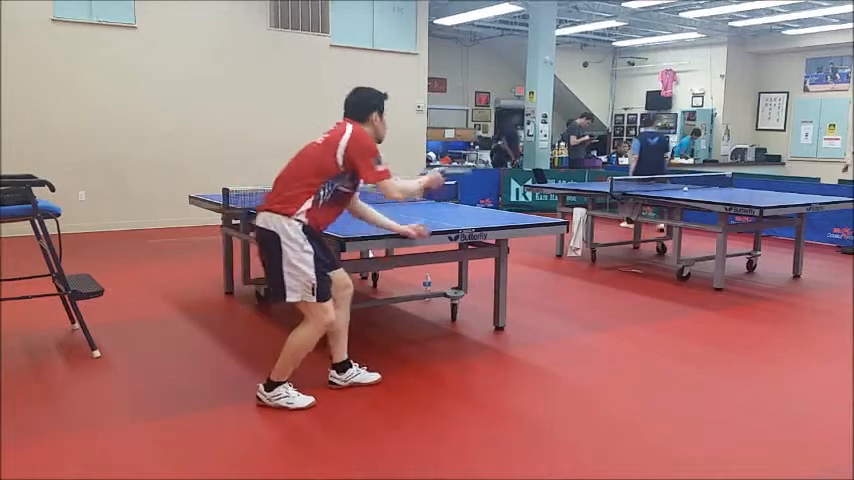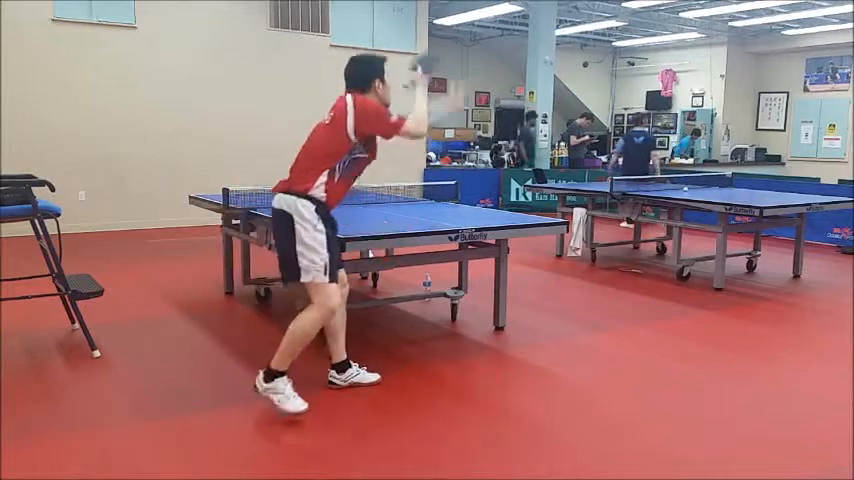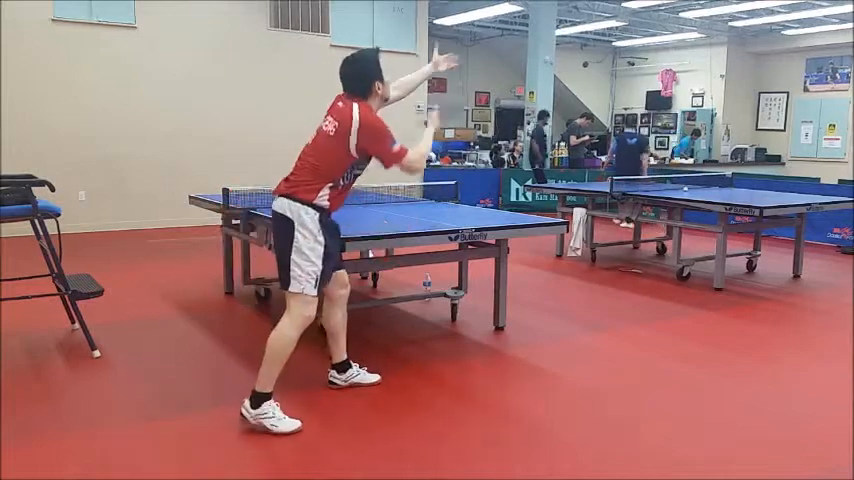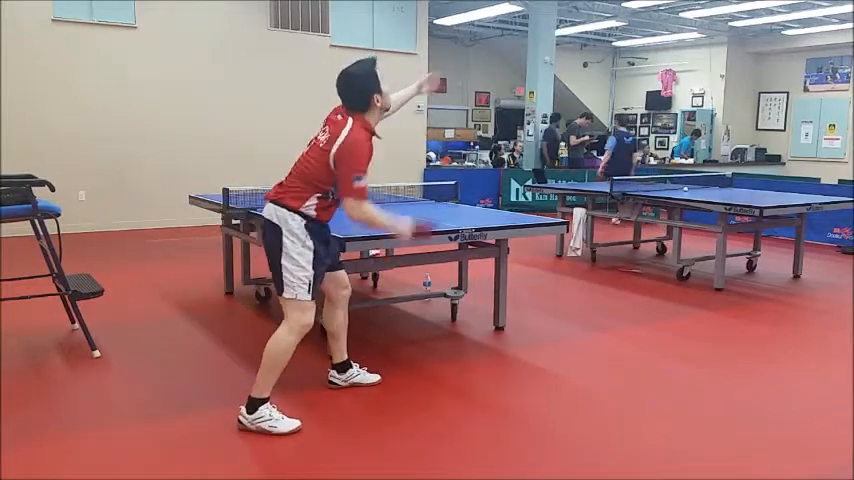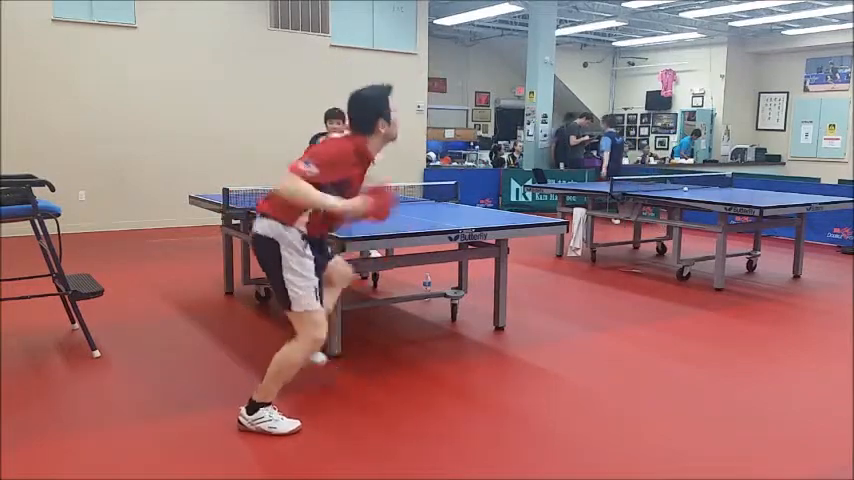
dt=0.3s
person 1, frame 1
left shoulder: (345, 140)
right shoulder: (358, 138)
left elbow: (355, 204)
right elbow: (394, 191)
left wrist: (399, 228)
right wrist: (426, 181)
left hip: (296, 226)
right hip: (284, 228)
left knee: (341, 288)
right knee: (321, 316)
left ankle: (341, 369)
right ankle: (273, 387)
person 1, frame 2
left shoulder: (353, 108)
right shoulder: (364, 107)
left elbow: (404, 128)
right elbow: (417, 129)
left wrist: (428, 97)
right wrist: (420, 88)
left hip: (308, 207)
right hip: (301, 208)
left knee: (339, 289)
right knee: (327, 302)
left ankle: (341, 368)
right ankle: (273, 377)
person 1, frame 3
left shoulder: (345, 103)
right shoulder: (368, 122)
left elbow: (392, 93)
right elbow: (410, 163)
left wrist: (430, 69)
right wrist: (431, 130)
left hip: (308, 211)
right hip: (302, 214)
left knee: (339, 288)
right knee: (302, 311)
left ankle: (342, 369)
right ankle: (259, 403)
person 1, frame 4
left shoulder: (343, 116)
right shoulder: (355, 140)
left elbow: (383, 109)
right elbow: (356, 209)
left wrist: (416, 89)
right wrist: (397, 226)
left hip: (304, 219)
right hip: (291, 221)
left knee: (339, 289)
right knee: (299, 319)
left ankle: (341, 368)
right ankle: (255, 408)
person 1, frame 5
left shoulder: (356, 150)
right shoulder: (342, 150)
right elbow: (286, 184)
right wrist: (341, 205)
left hip: (295, 233)
right hip: (282, 235)
left knee: (339, 273)
right knee: (313, 333)
left ankle: (306, 352)
right ankle: (256, 409)
